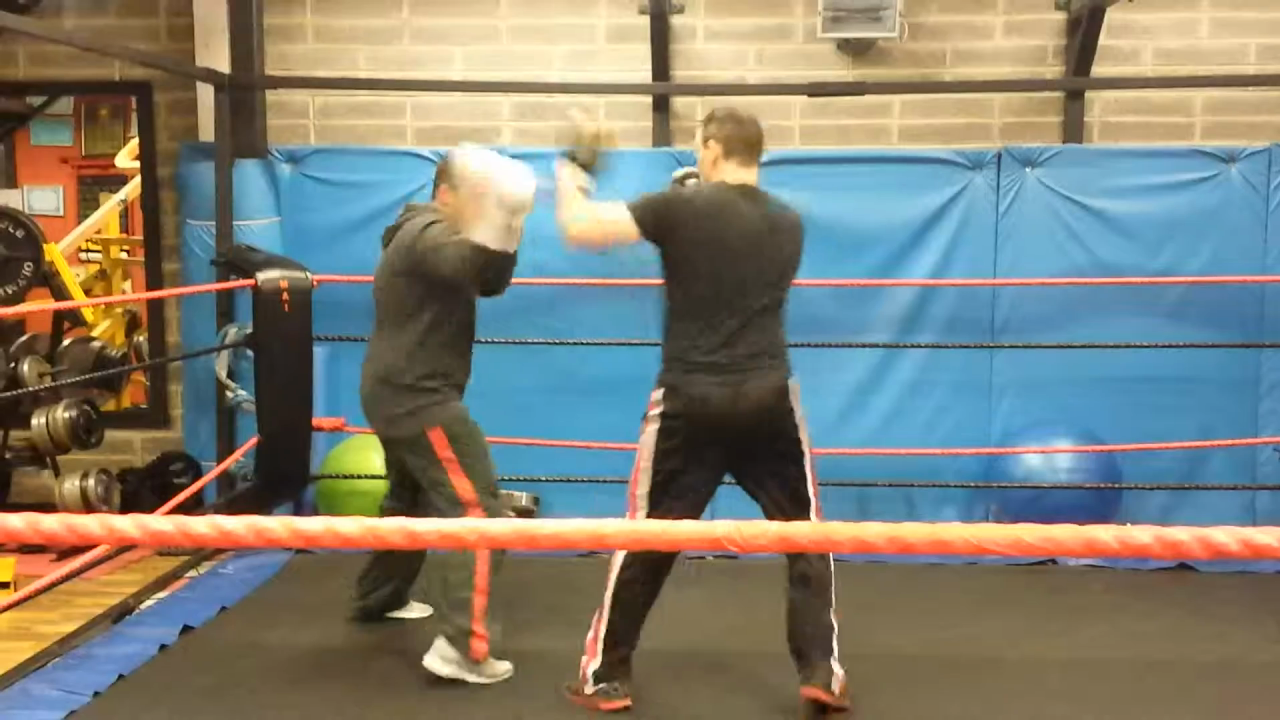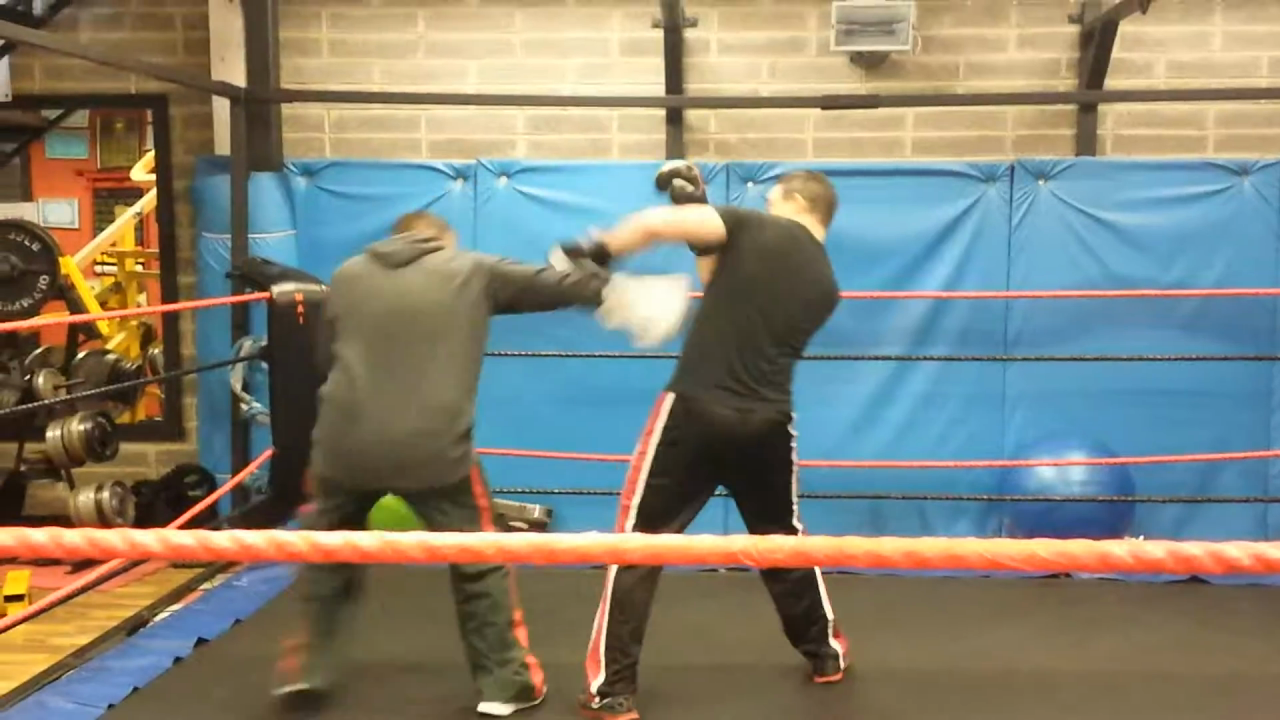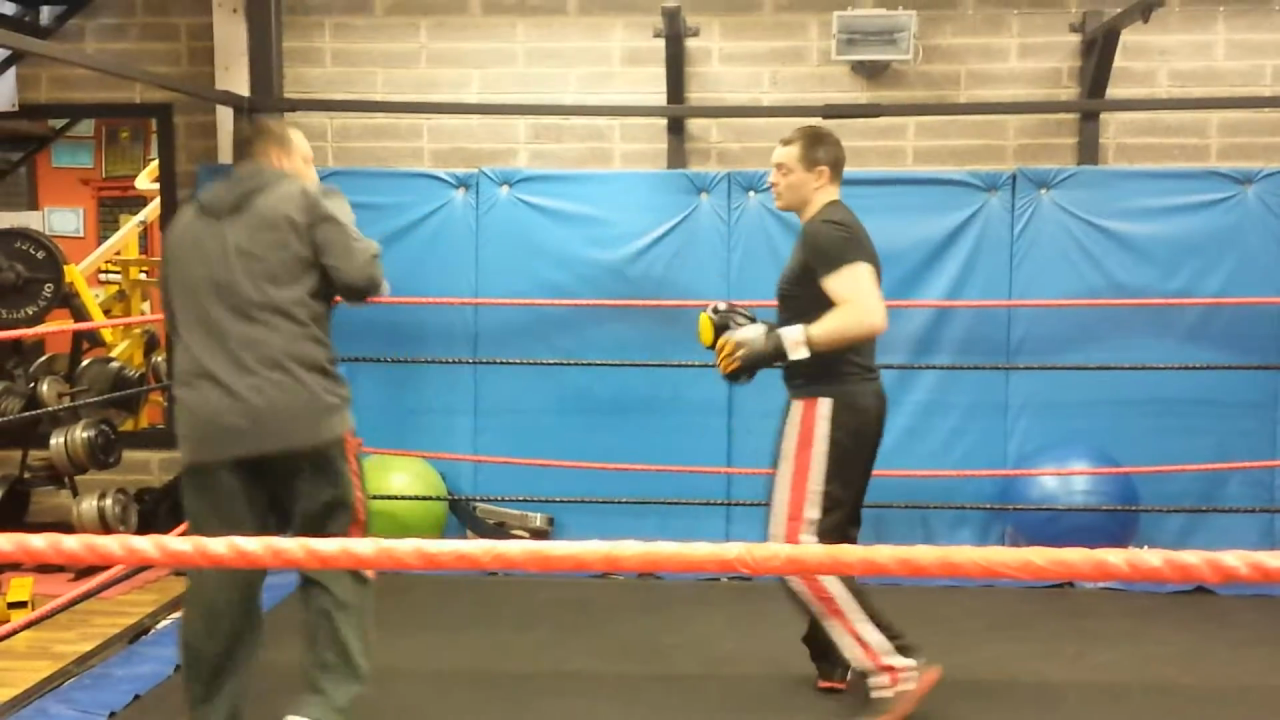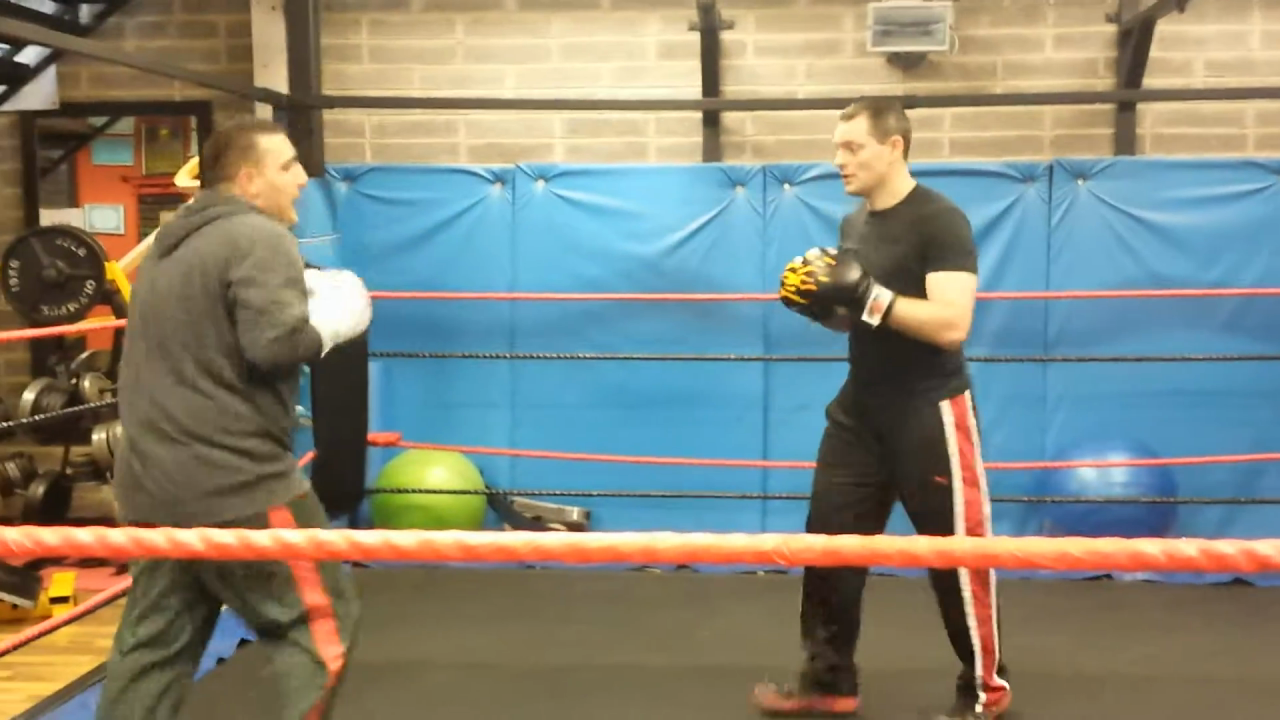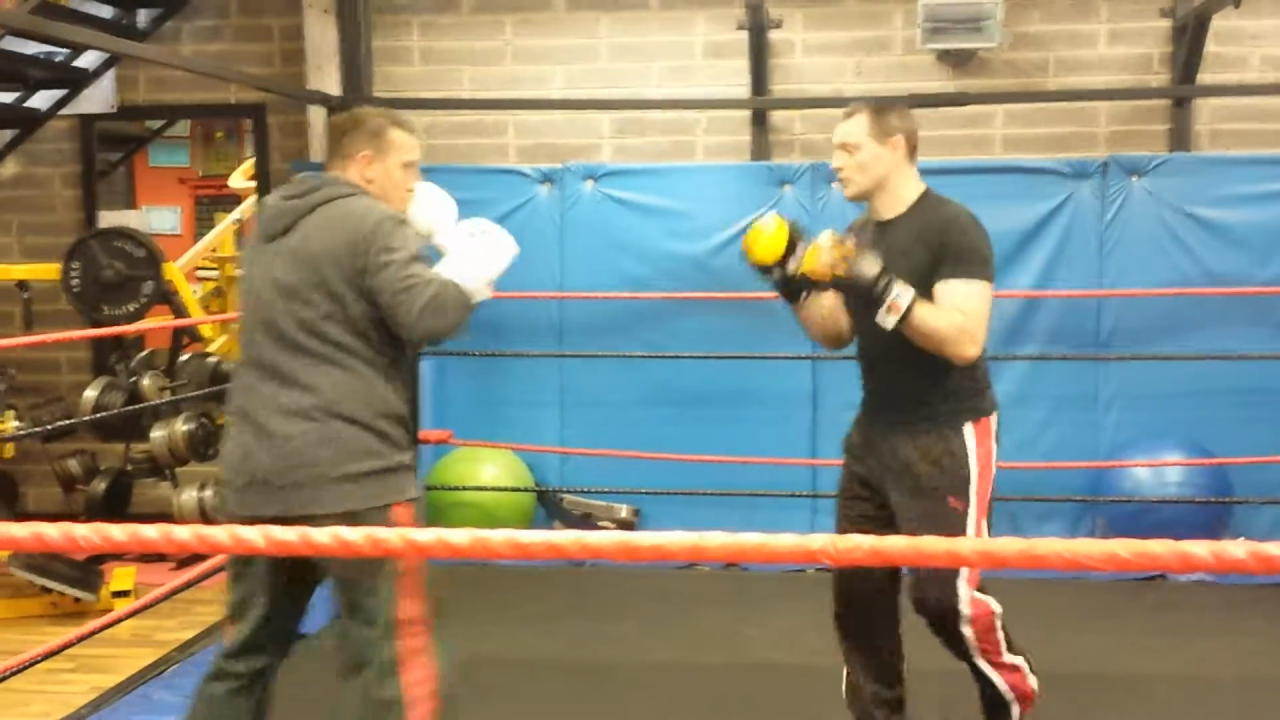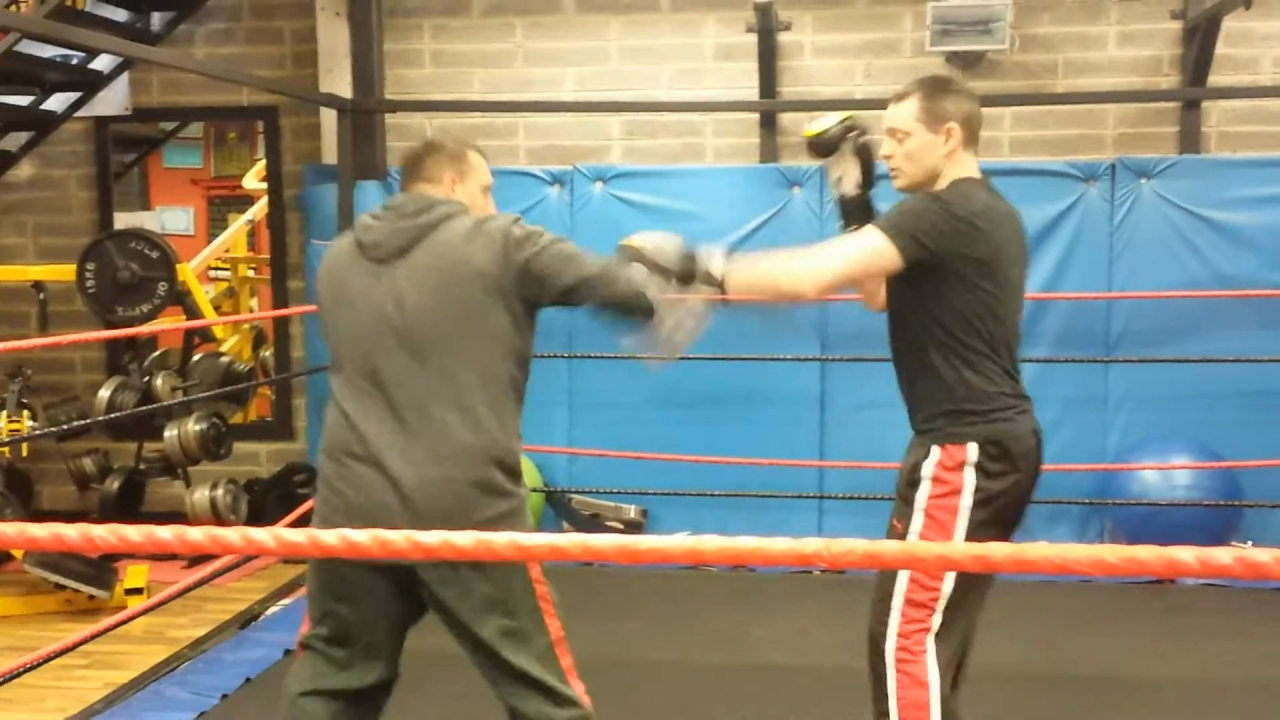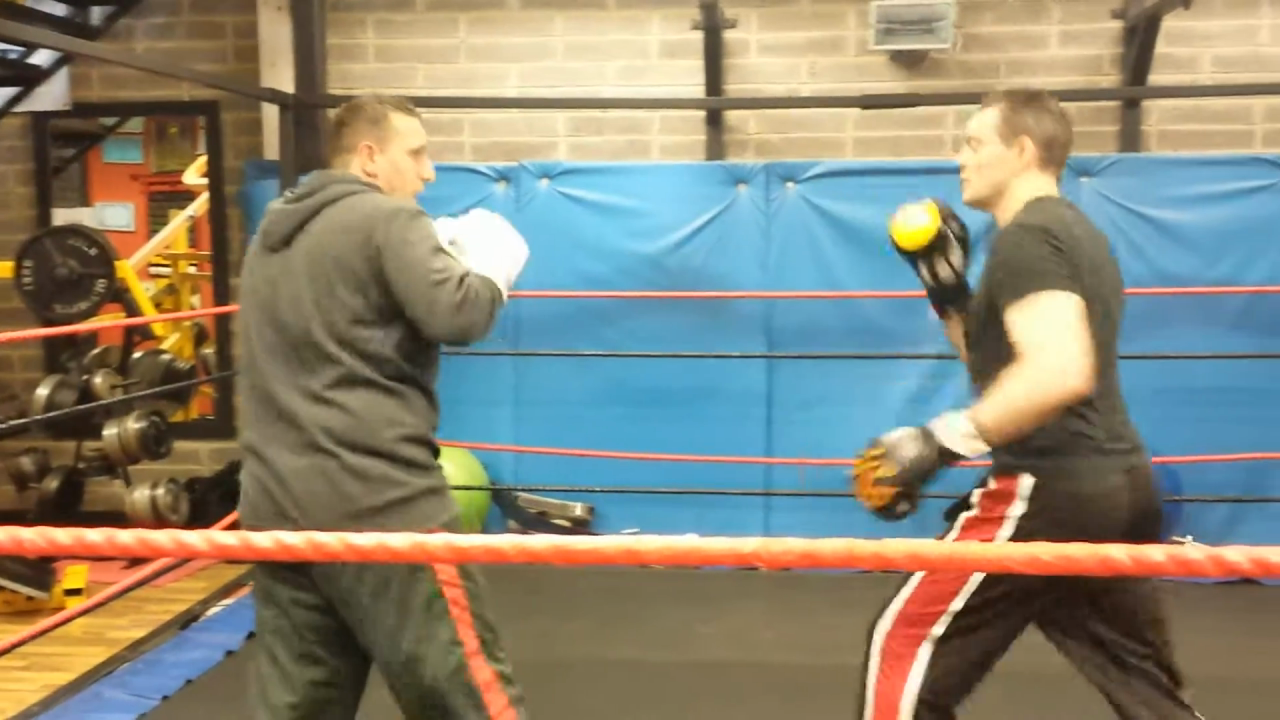
dt=0.4s
person 1, frame 1
left shoulder: (685, 206)
right shoulder: (788, 224)
left elbow: (578, 228)
left wrist: (568, 173)
left hip: (691, 400)
right hip: (768, 396)
right knee: (802, 532)
left ankle: (606, 676)
right ankle: (822, 672)
person 1, frame 2
left shoulder: (754, 228)
right shoulder: (826, 285)
left elbow: (661, 223)
left wrist: (599, 246)
right wrist: (710, 245)
left hip: (695, 411)
right hip: (768, 423)
right knee: (782, 538)
right ankle: (826, 654)
person 1, frame 3
left shoulder: (826, 232)
right shoulder: (837, 231)
left elbow: (867, 317)
left wrist: (780, 342)
right wrist: (753, 331)
left hip: (828, 404)
right hip: (857, 400)
left knee: (799, 543)
right knee: (832, 536)
left ankle: (895, 669)
right ankle: (833, 661)
person 1, frame 4
left shoulder: (940, 221)
right shoulder: (855, 224)
left elbow: (951, 325)
left wrist: (867, 295)
right wrist: (820, 300)
left hip: (931, 411)
right hip: (860, 406)
right knee: (831, 541)
person 1, frame 5
left shoulder: (953, 228)
right shoulder: (858, 232)
left elbow: (964, 341)
right elbow: (836, 334)
left wrist: (881, 289)
right wrist: (797, 288)
left hip: (949, 437)
right hip: (876, 435)
left knee: (945, 590)
right knee: (859, 589)
person 1, frame 6
left shoulder: (947, 214)
right shoulder: (984, 213)
left elbow: (819, 274)
right elbow: (883, 294)
left wrist: (703, 266)
right wrist: (857, 202)
left hip: (968, 450)
right hip: (995, 440)
left knee: (910, 629)
right knee: (933, 617)
person 1, frame 7
left shoulder: (1029, 238)
right shoulder: (1074, 235)
left elbow: (1058, 376)
left wrist: (939, 441)
right wrist: (947, 290)
left hip: (1049, 489)
right hip: (1121, 483)
left knee: (907, 646)
person 2, frame 1
left shoulder: (441, 235)
right shoulder: (429, 235)
left elbow: (489, 280)
right elbow: (464, 268)
left wrist: (508, 226)
right wrist: (494, 221)
left hip: (402, 396)
right hip: (418, 401)
left knee: (411, 500)
right knee: (474, 508)
left ankle: (379, 595)
right ankle: (460, 647)
person 2, frame 2
left shoulder: (349, 276)
right shoulder: (470, 272)
left elbow: (329, 355)
right elbow: (553, 283)
right wrist: (621, 293)
left hip: (345, 446)
right hip: (433, 449)
left knee: (327, 555)
right knee: (477, 562)
left ankle: (308, 672)
person 2, frame 3
left shoulder: (184, 227)
right shoulder: (306, 203)
right elbow: (363, 276)
right wrist: (321, 285)
left hip: (211, 426)
right hip: (301, 417)
left knee: (221, 584)
right knee: (337, 563)
person 2, frame 4
left shoulder: (167, 250)
right shoulder: (260, 240)
right elbow: (274, 342)
left wrist: (302, 297)
right wrist: (336, 318)
left hip: (153, 482)
right hip: (236, 482)
left knee: (151, 648)
right knee: (318, 625)
person 2, frame 5
left shoulder: (273, 226)
right shoulder: (374, 224)
right elbow: (427, 317)
right wrist: (474, 260)
left hip: (257, 472)
right hip: (353, 475)
left knee: (247, 650)
right knee: (391, 656)
person 2, frame 6
left shoulder: (337, 260)
right shoulder: (502, 244)
right elbow: (607, 283)
right wrist: (664, 308)
left hip: (356, 502)
right hip: (463, 508)
person 2, frame 7
left shoulder: (270, 237)
right shoulder: (387, 222)
right elbow: (459, 316)
left wrist: (433, 259)
right wrist: (495, 259)
left hip: (278, 500)
right hip: (378, 499)
